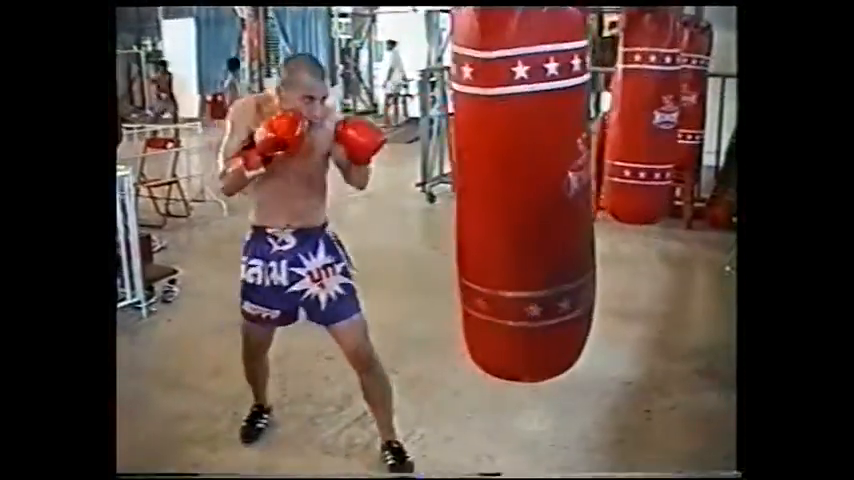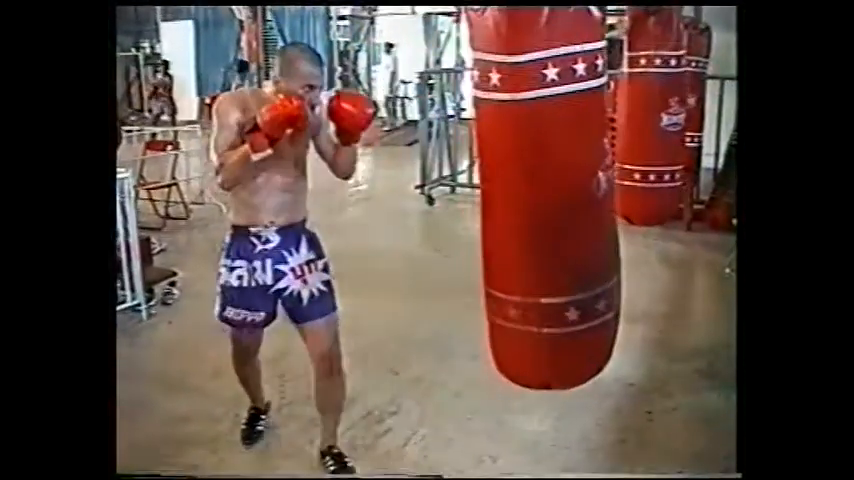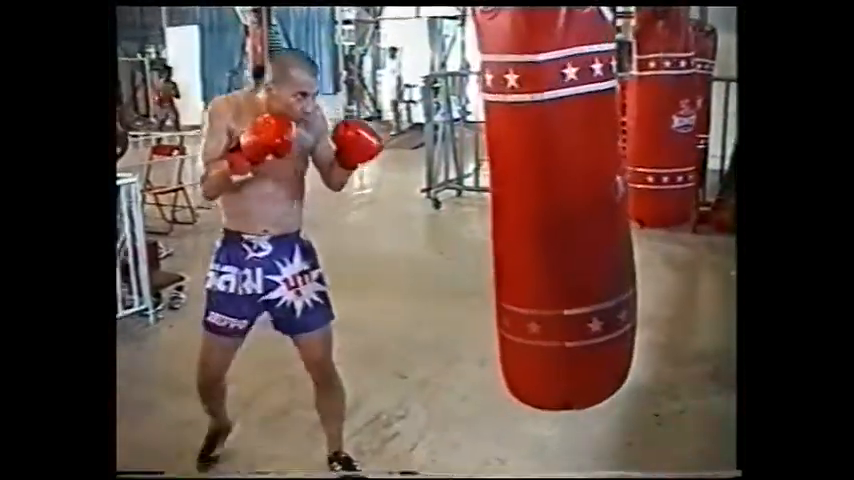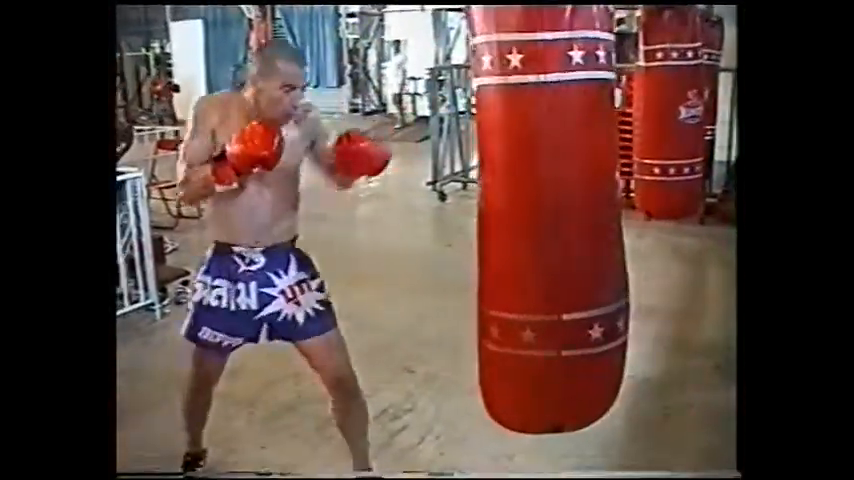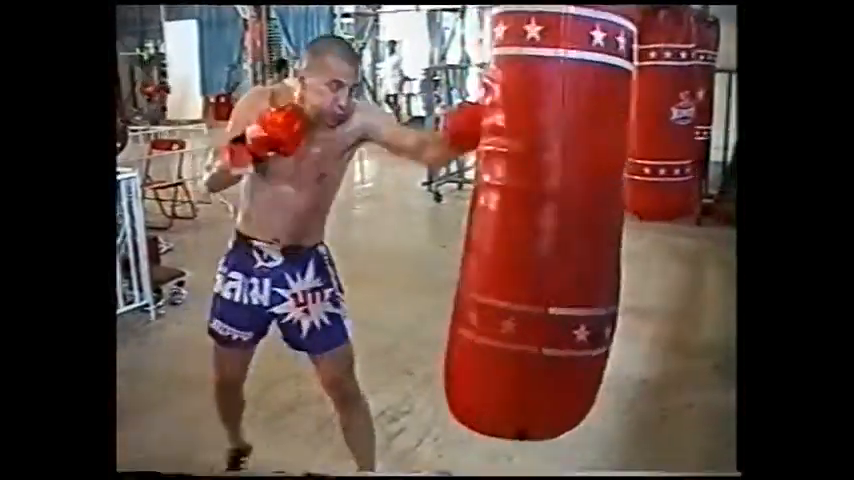
dt=0.3s
person 1, frame 1
left shoulder: (327, 120)
right shoulder: (247, 111)
left elbow: (357, 182)
right elbow: (227, 183)
left wrist: (359, 155)
right wrist: (260, 149)
left hip: (316, 246)
right hip: (264, 248)
left knee: (362, 355)
right knee: (254, 345)
left ankle: (389, 441)
right ankle: (261, 406)
person 1, frame 2
left shoulder: (312, 112)
right shoulder: (233, 105)
left elbow: (343, 170)
right elbow: (225, 178)
left wrist: (349, 132)
right wrist: (263, 135)
left hip: (297, 243)
right hip: (246, 247)
left knee: (327, 356)
right knee: (244, 347)
left ankle: (330, 447)
right ankle: (259, 406)
person 1, frame 3
left shoulder: (312, 119)
right shoulder: (227, 110)
left elbow: (336, 181)
right elbow: (209, 187)
left wrist: (349, 155)
right wrist: (248, 153)
left hip: (291, 254)
right hip: (236, 255)
left knee: (322, 368)
right knee: (210, 371)
left ankle: (337, 453)
right ankle: (219, 425)
person 1, frame 4
left shoulder: (305, 120)
right shoulder: (212, 111)
left elbow: (338, 176)
right elbow: (187, 190)
left wrist: (350, 163)
right wrist: (235, 164)
left hip: (285, 265)
right hip: (227, 267)
left knee: (342, 379)
right knee: (202, 379)
left ankle: (364, 470)
right ankle: (194, 453)
person 1, frame 5
left shoulder: (358, 117)
right shoulder: (257, 103)
left elbow: (423, 149)
right elbow: (212, 181)
left wrist: (456, 134)
right wrist: (247, 146)
left hip: (308, 265)
right hip: (247, 260)
left knee: (342, 388)
right knee: (227, 378)
left ankle: (368, 476)
right ankle: (238, 449)
